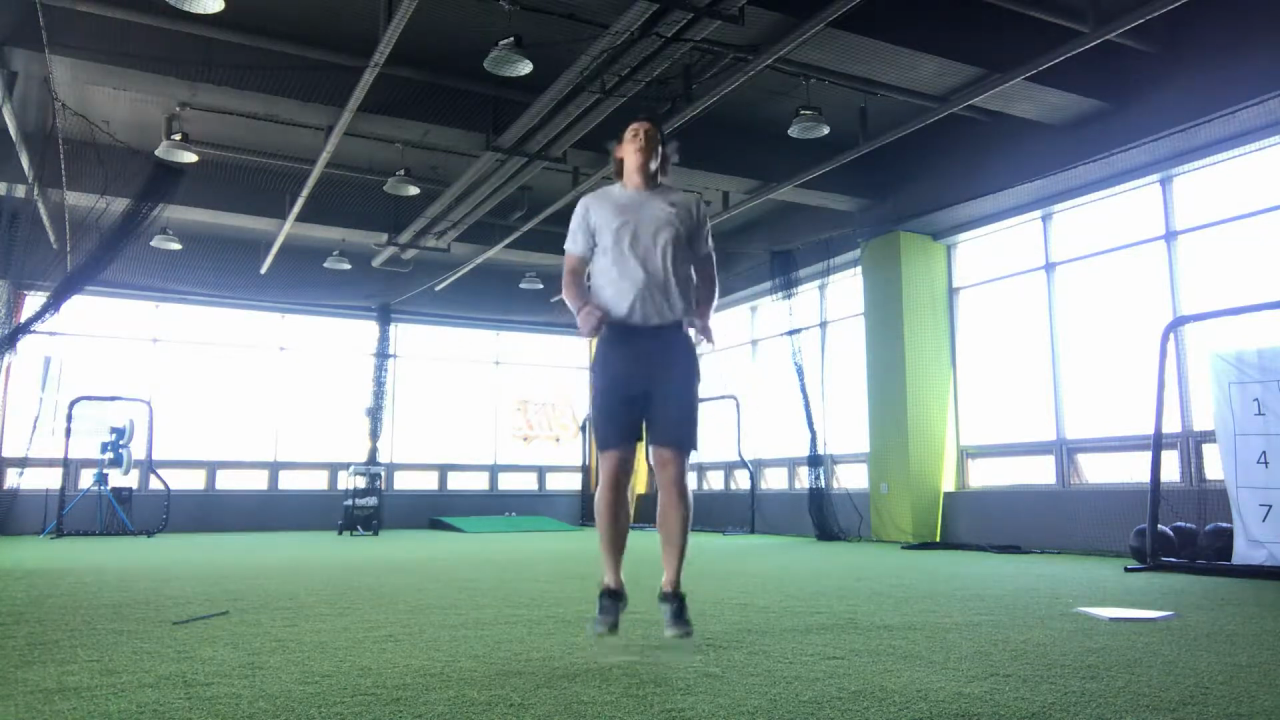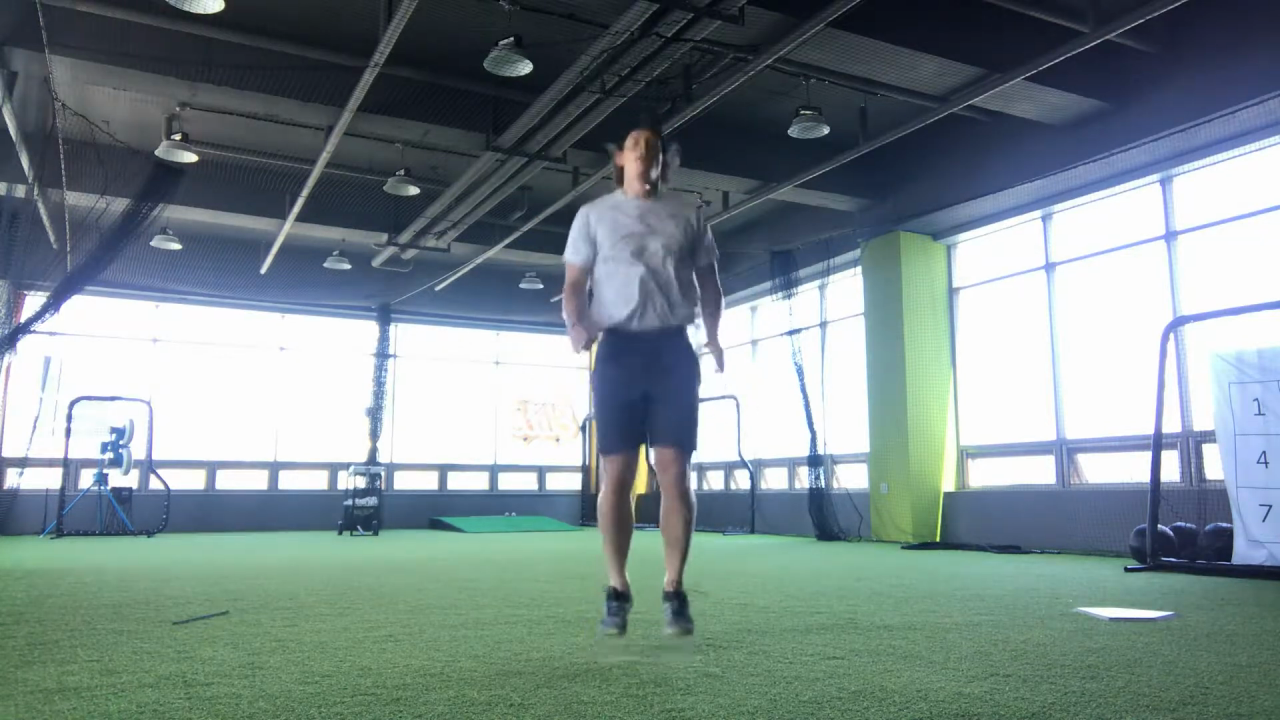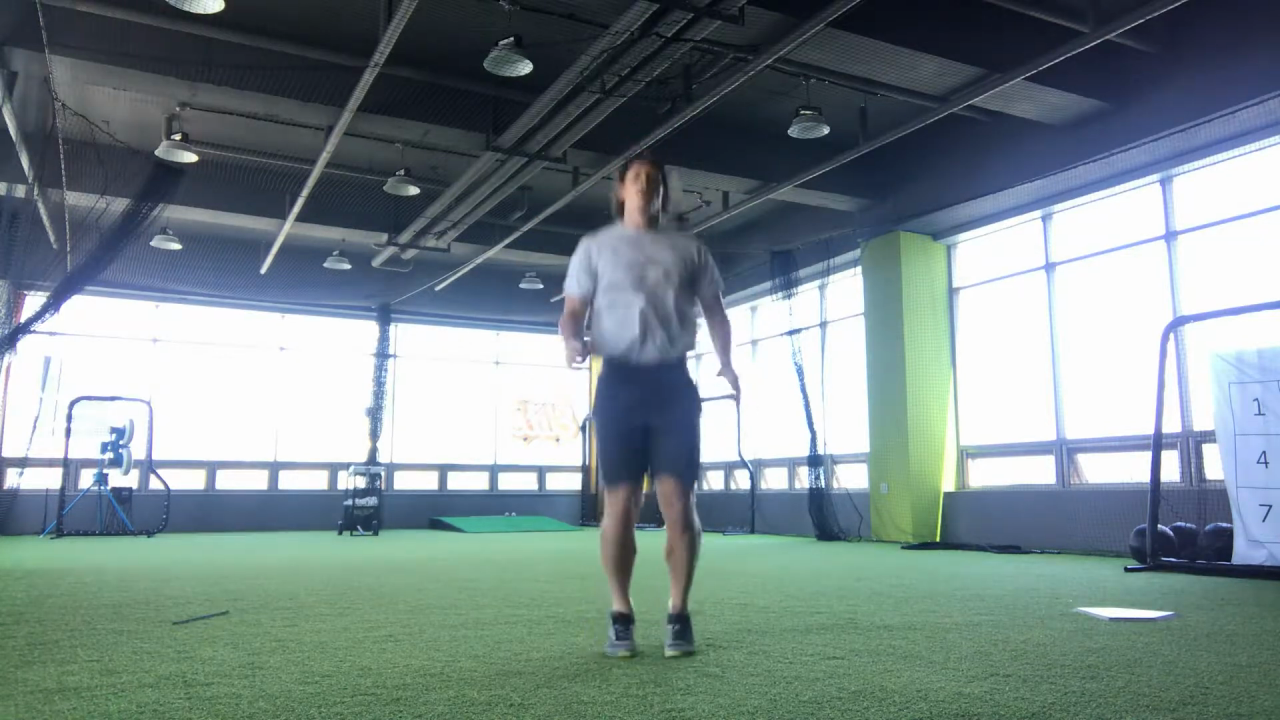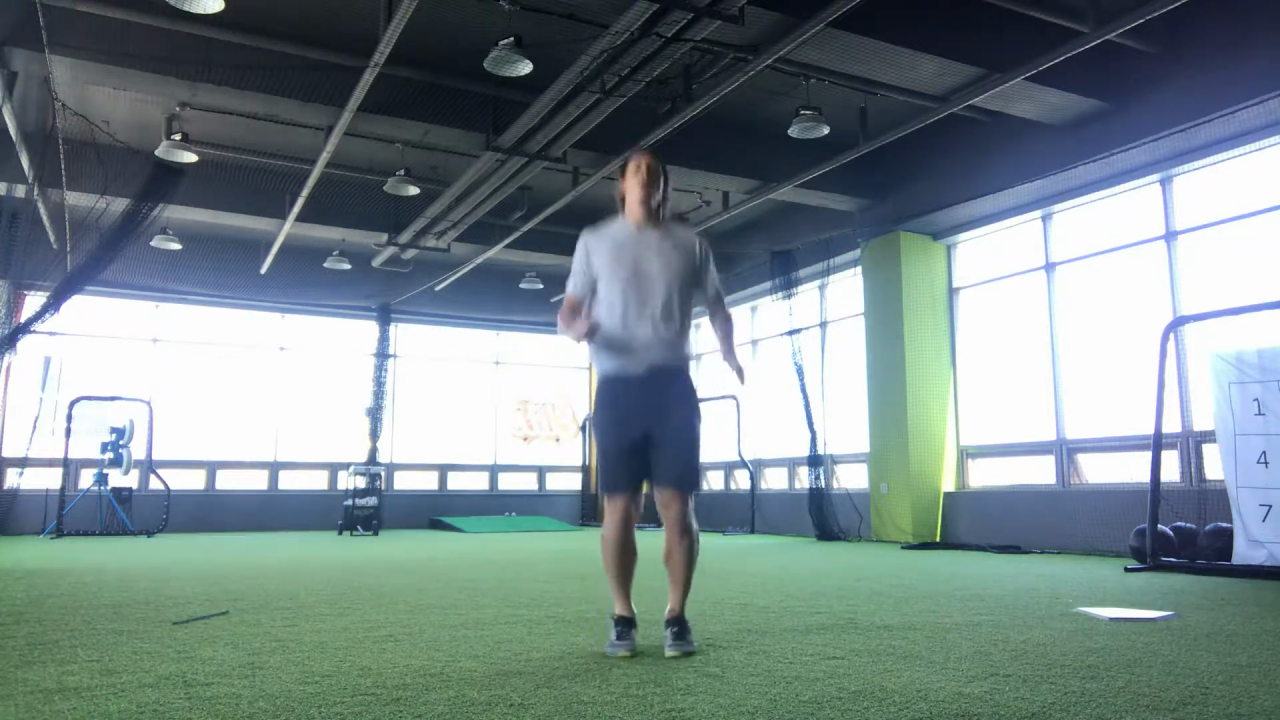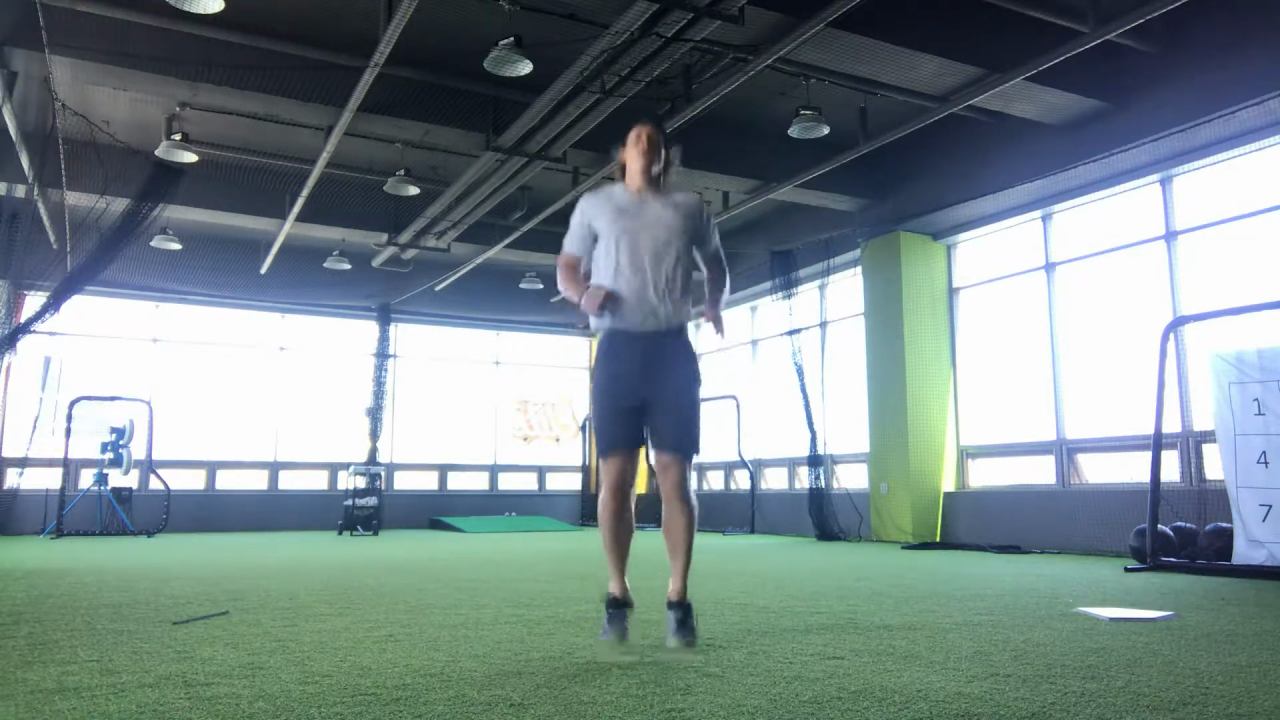
dt=0.1s
person 1, frame 1
left shoulder: (688, 207)
right shoulder: (593, 205)
left elbow: (706, 271)
right elbow: (572, 272)
left wrist: (702, 315)
right wrist: (582, 308)
left hip: (672, 345)
right hip: (618, 345)
left knee: (672, 470)
right knee: (614, 470)
left ankle: (672, 591)
right ankle: (611, 587)
person 1, frame 2
left shoulder: (687, 218)
right shoulder: (594, 215)
left elbow: (707, 282)
right elbow: (573, 283)
left wrist: (713, 332)
right wrist: (577, 322)
left hip: (672, 349)
right hip: (619, 349)
left knee: (674, 472)
right knee: (617, 473)
left ankle: (674, 591)
right ankle: (617, 590)
person 1, frame 3
left shoulder: (688, 249)
right shoulder: (595, 246)
left elbow: (713, 308)
right elbow: (573, 312)
left wrist: (726, 362)
right wrist: (573, 341)
left hip: (673, 381)
right hip: (620, 381)
left knee: (678, 503)
right knee: (621, 505)
left ankle: (678, 614)
right ankle: (621, 613)
person 1, frame 4
left shoulder: (689, 244)
right shoulder: (596, 242)
left elbow: (714, 300)
right elbow: (569, 305)
left wrist: (728, 349)
right wrist: (575, 327)
left hip: (672, 386)
right hip: (618, 387)
left knee: (676, 509)
right knee: (620, 512)
left ankle: (676, 615)
right ankle: (622, 614)
person 1, frame 5
left shoulder: (689, 207)
right shoulder: (594, 205)
left elbow: (714, 260)
right elbow: (566, 268)
left wrist: (715, 304)
right wrist: (583, 293)
left hip: (672, 350)
right hip: (617, 351)
left knee: (675, 477)
right knee: (616, 478)
left ankle: (679, 599)
right ankle: (617, 594)
